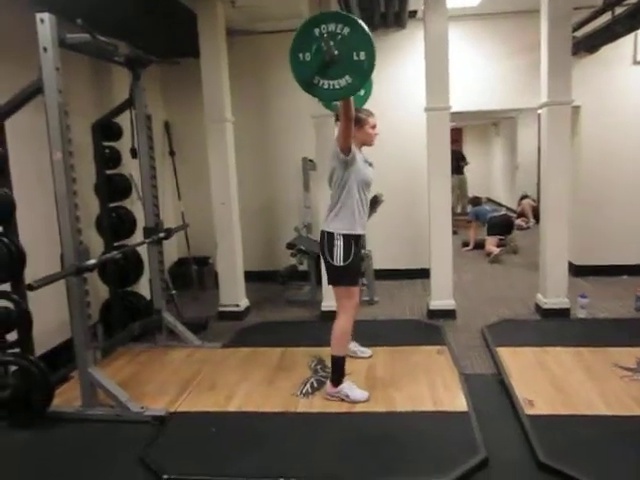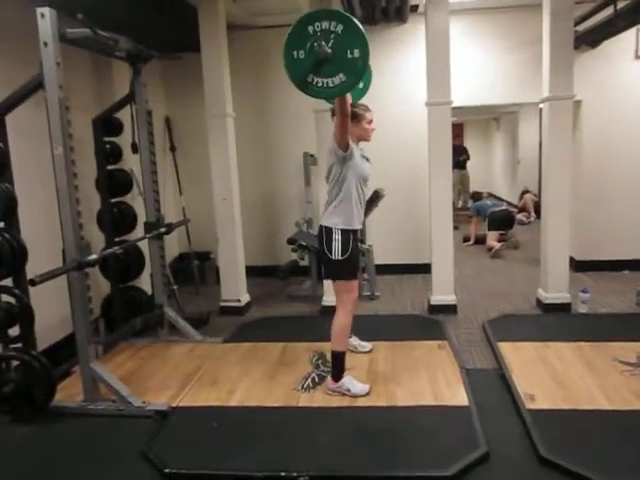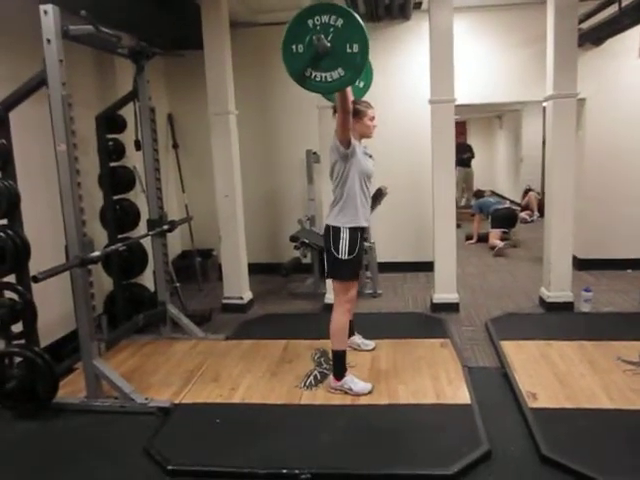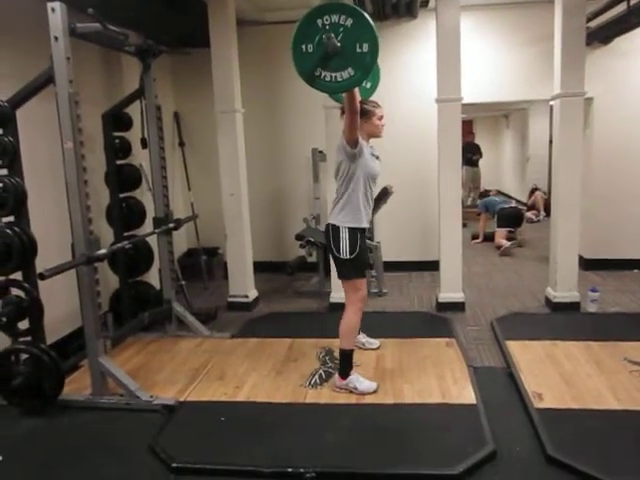
dt=0.3s
person 1, frame 1
left shoulder: (358, 155)
right shoulder: (345, 153)
left elbow: (350, 118)
right elbow: (346, 118)
left hip: (350, 234)
right hip: (339, 236)
left knee: (351, 299)
right knee: (348, 306)
left ankle: (345, 343)
right ankle: (337, 383)
person 1, frame 2
left shoulder: (356, 150)
right shoulder: (343, 149)
left elbow: (348, 113)
right elbow: (343, 114)
left hip: (347, 230)
right hip: (336, 232)
left knee: (349, 295)
right knee: (347, 300)
left ankle: (346, 338)
right ankle: (337, 378)
person 1, frame 3
left shoulder: (357, 147)
right shoulder: (344, 146)
left elbow: (350, 109)
right elbow: (344, 110)
left wrist: (351, 85)
left hip: (353, 228)
right hip: (343, 230)
left knee: (351, 293)
right knee: (344, 300)
left ankle: (349, 336)
right ankle: (338, 377)
person 1, frame 4
left shoulder: (365, 147)
right shoulder: (352, 145)
left elbow: (356, 109)
right elbow: (352, 111)
left wrist: (355, 84)
left hip: (355, 227)
right hip: (344, 230)
left knee: (358, 293)
right knee: (356, 299)
left ankle: (354, 335)
right ankle: (344, 376)
